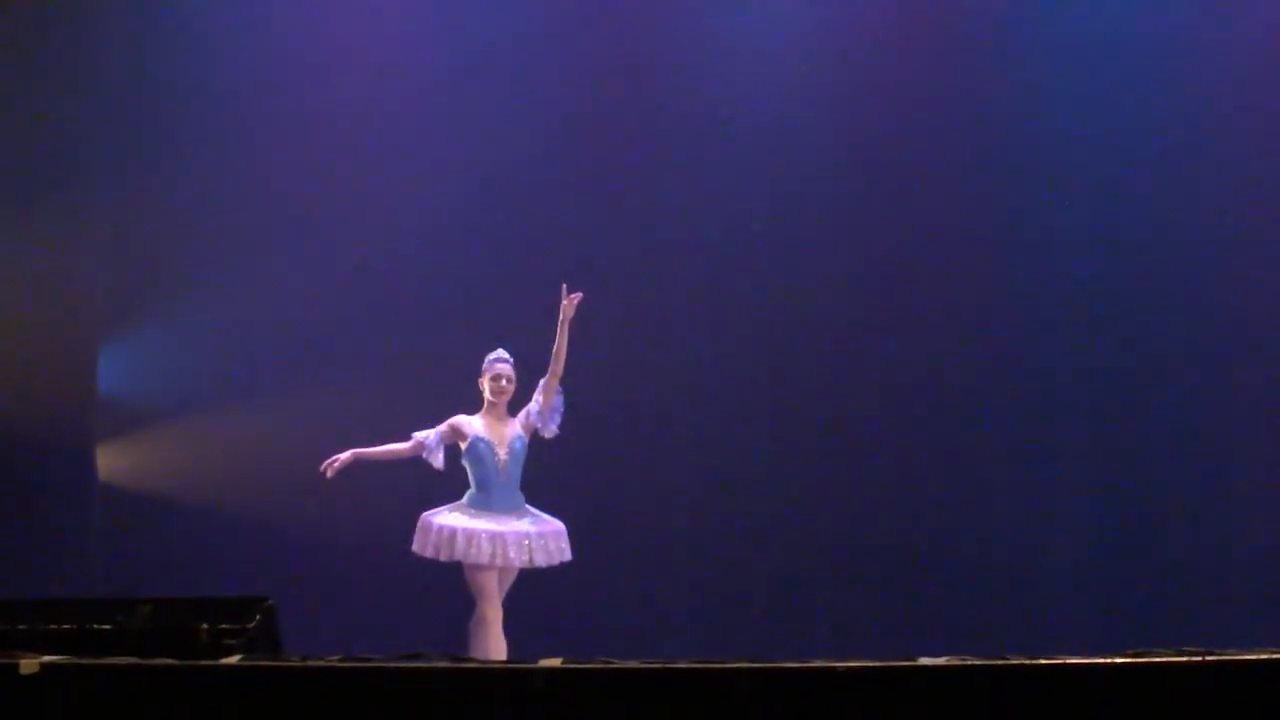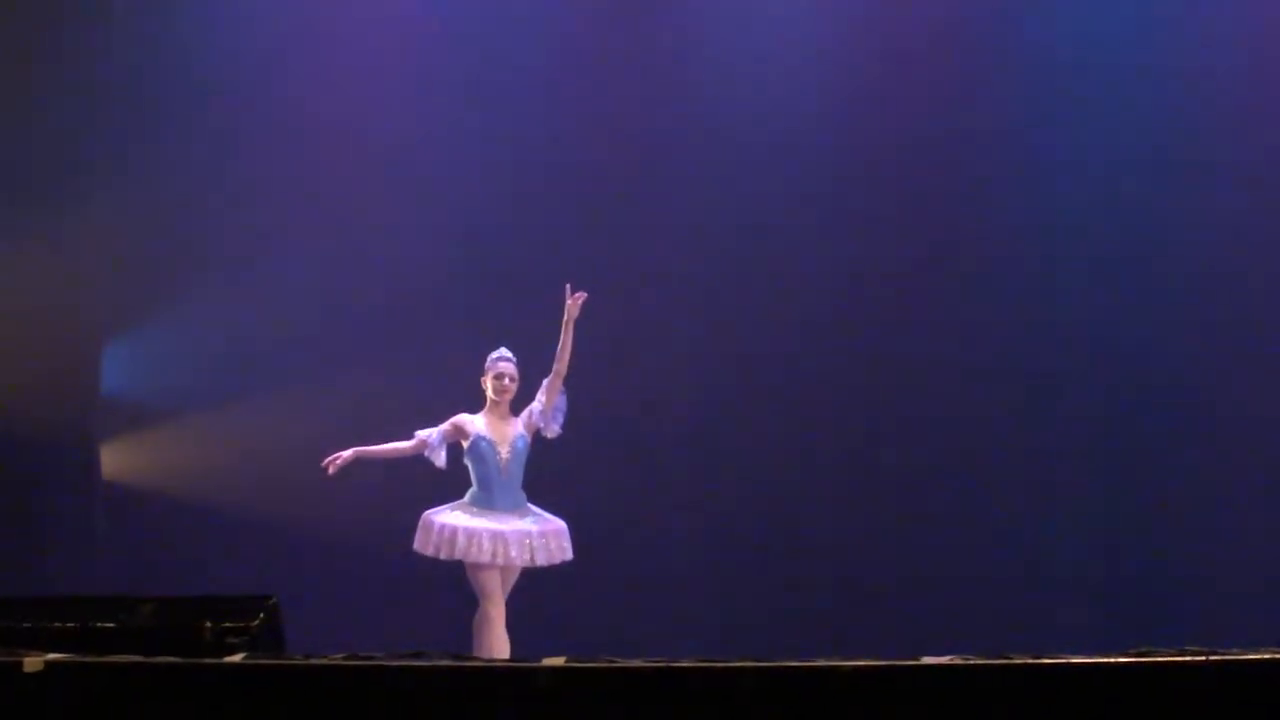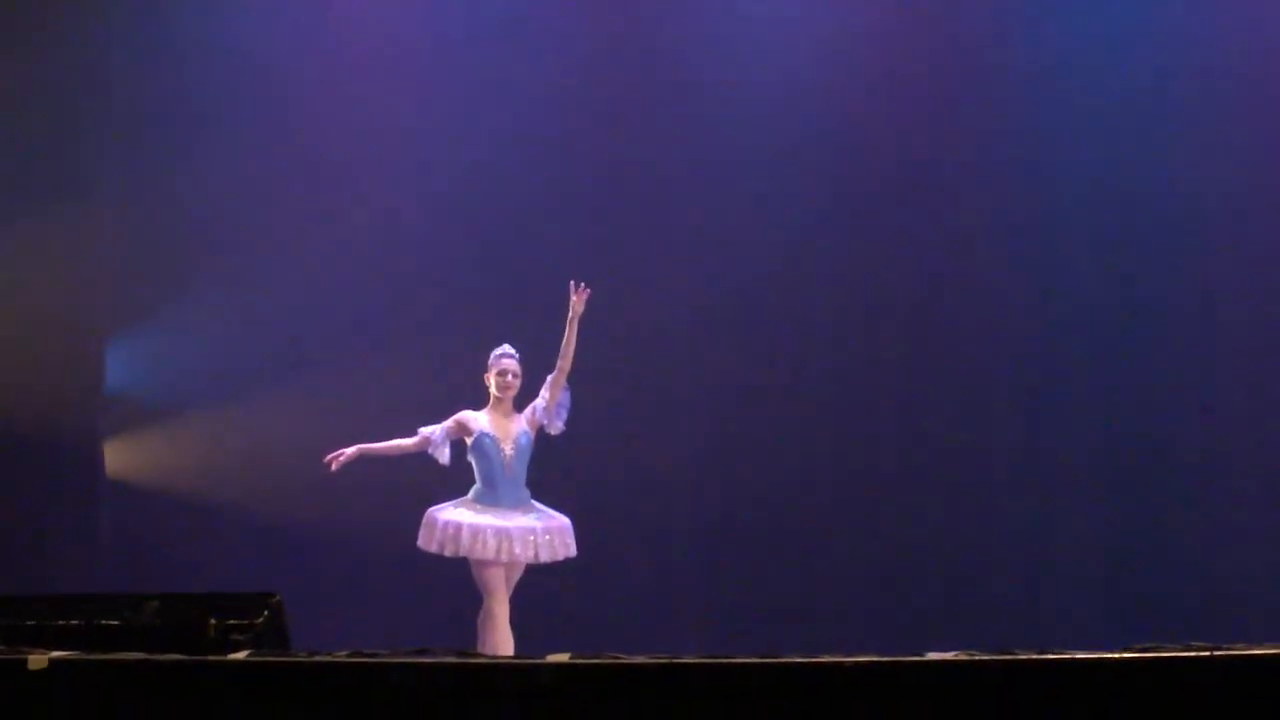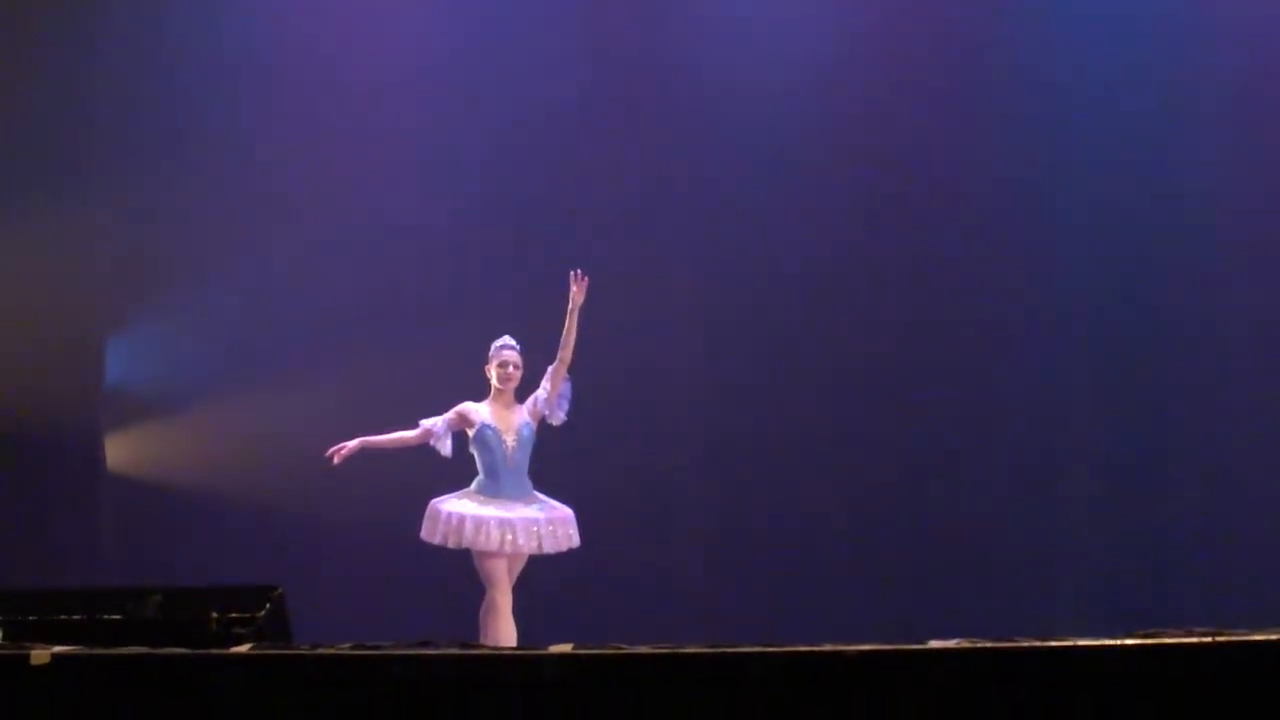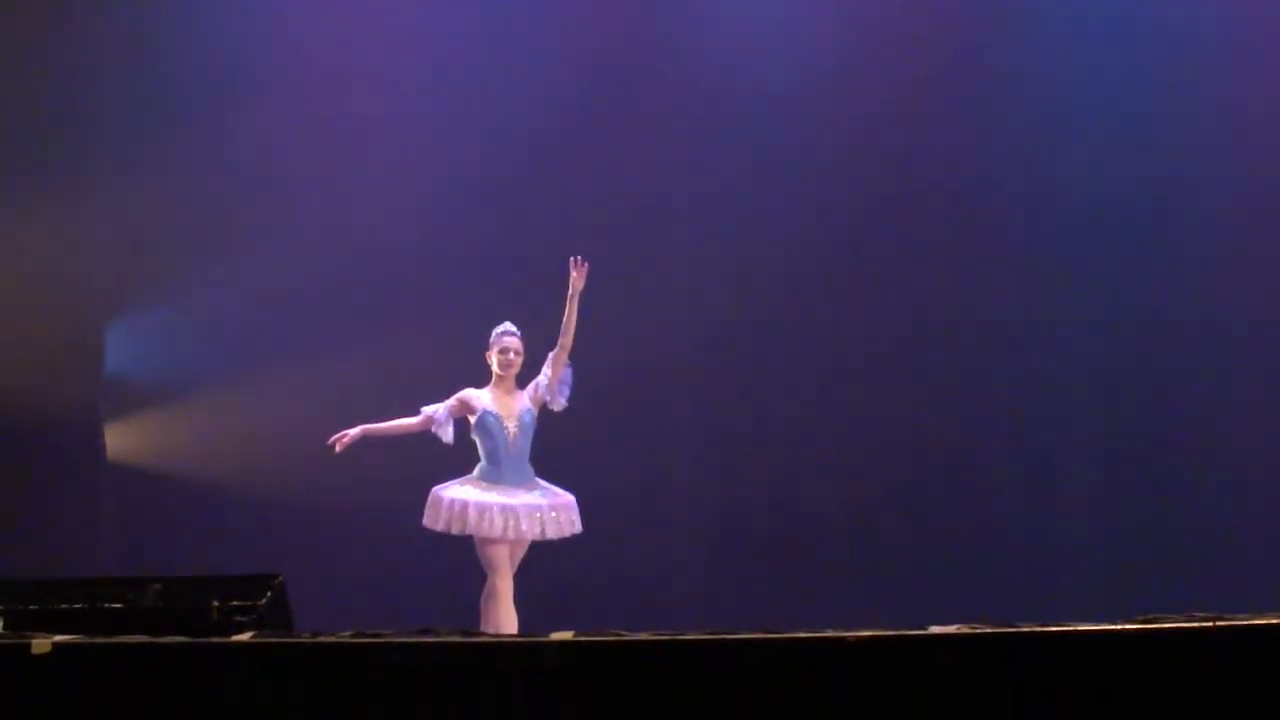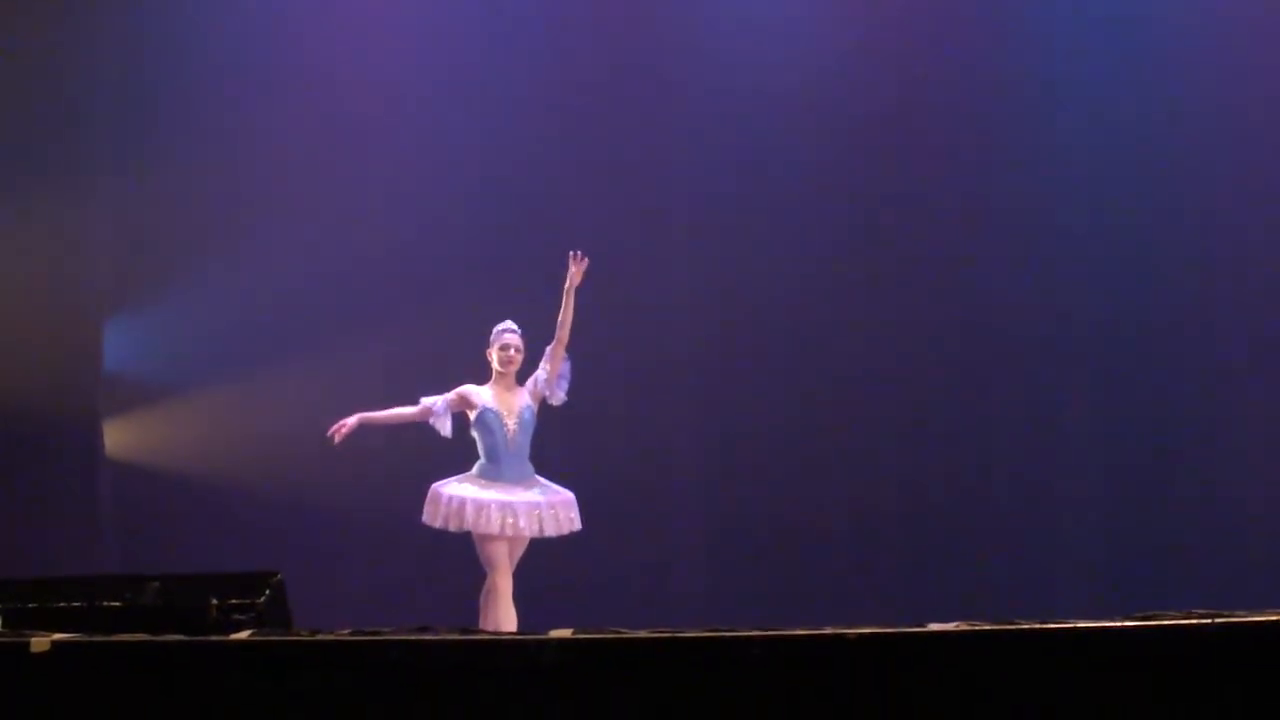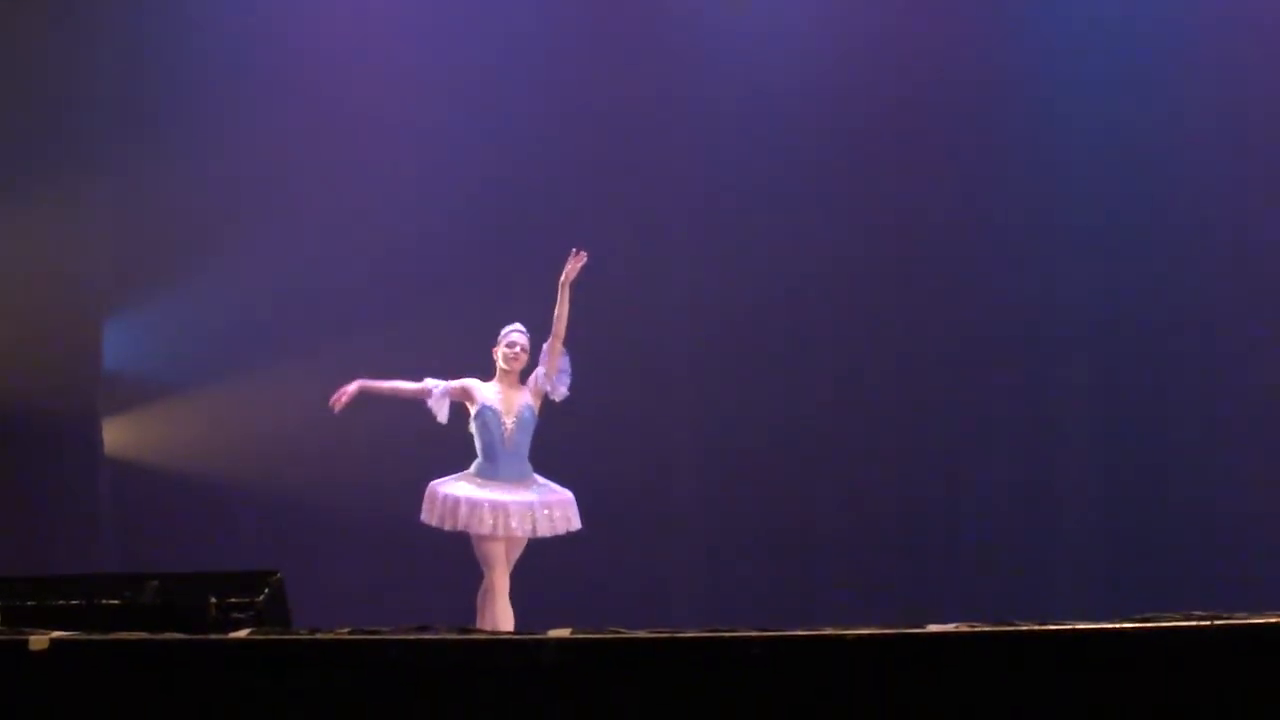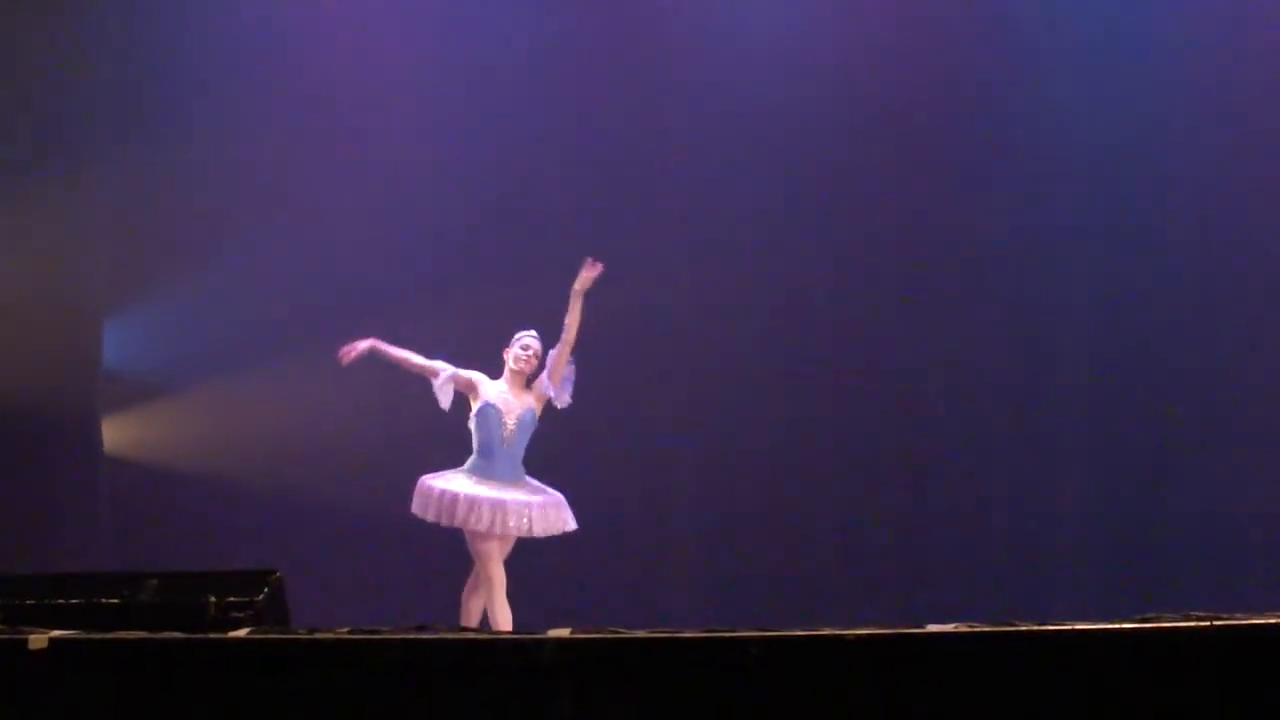
dt=0.2s
person 1, frame 1
left shoulder: (524, 424)
right shoulder: (463, 425)
left elbow: (554, 375)
right elbow: (408, 447)
left wrist: (564, 322)
right wrist: (354, 454)
left hip: (515, 524)
right hip: (476, 522)
left knee: (488, 609)
right knee: (490, 610)
left ankle: (480, 664)
person 1, frame 2
left shoulder: (526, 423)
right shoulder: (465, 424)
left elbow: (558, 375)
right elbow: (410, 445)
left wrist: (568, 322)
right wrist: (356, 452)
left hip: (516, 522)
right hip: (478, 521)
left knee: (491, 608)
right knee: (493, 609)
left ankle: (483, 663)
person 1, frame 3
left shoulder: (530, 419)
right shoulder: (469, 420)
left elbow: (561, 371)
right elbow: (415, 442)
left wrist: (574, 318)
right wrist: (360, 449)
left hip: (520, 520)
right hip: (482, 517)
left knee: (495, 604)
right knee: (497, 606)
person 1, frame 4
left shoulder: (532, 410)
right shoulder: (470, 412)
left elbow: (562, 362)
right elbow: (416, 435)
left wrist: (574, 309)
right wrist: (362, 442)
left hip: (523, 511)
right hip: (484, 510)
left knee: (498, 596)
right knee: (500, 596)
person 1, frame 5
left shoulder: (533, 396)
right shoulder: (472, 398)
left elbow: (563, 349)
right elbow: (419, 421)
left wrist: (574, 295)
right wrist: (364, 429)
left hip: (525, 497)
right hip: (487, 496)
left knee: (500, 583)
right knee: (501, 583)
person 1, frame 6
left shoulder: (532, 392)
right shoulder: (471, 395)
left elbow: (560, 342)
right elbow: (416, 411)
left wrist: (570, 289)
right wrist: (361, 418)
left hip: (525, 494)
right hip: (486, 493)
left knee: (498, 581)
right knee: (500, 582)
person 1, frame 7
left shoulder: (534, 391)
right shoulder: (473, 389)
left elbow: (557, 338)
right elbow: (416, 390)
left wrist: (565, 285)
right wrist: (362, 384)
left hip: (523, 494)
right hip: (484, 493)
left knee: (496, 579)
right knee: (497, 581)
person 1, frame 8
left shoulder: (537, 396)
right shoulder: (478, 384)
left elbow: (566, 344)
right elbow: (425, 365)
left wrist: (577, 293)
right wrist: (374, 345)
left hip: (515, 494)
right hip: (477, 489)
left knee: (484, 575)
right knee: (495, 579)
